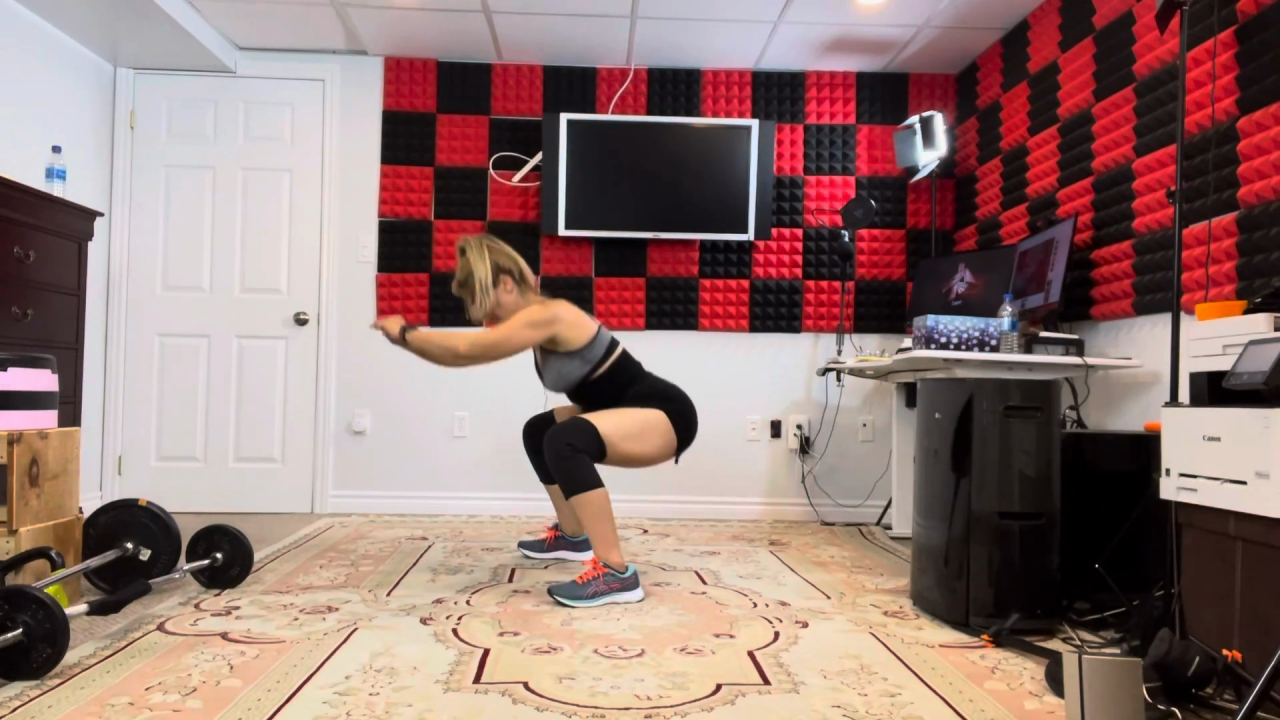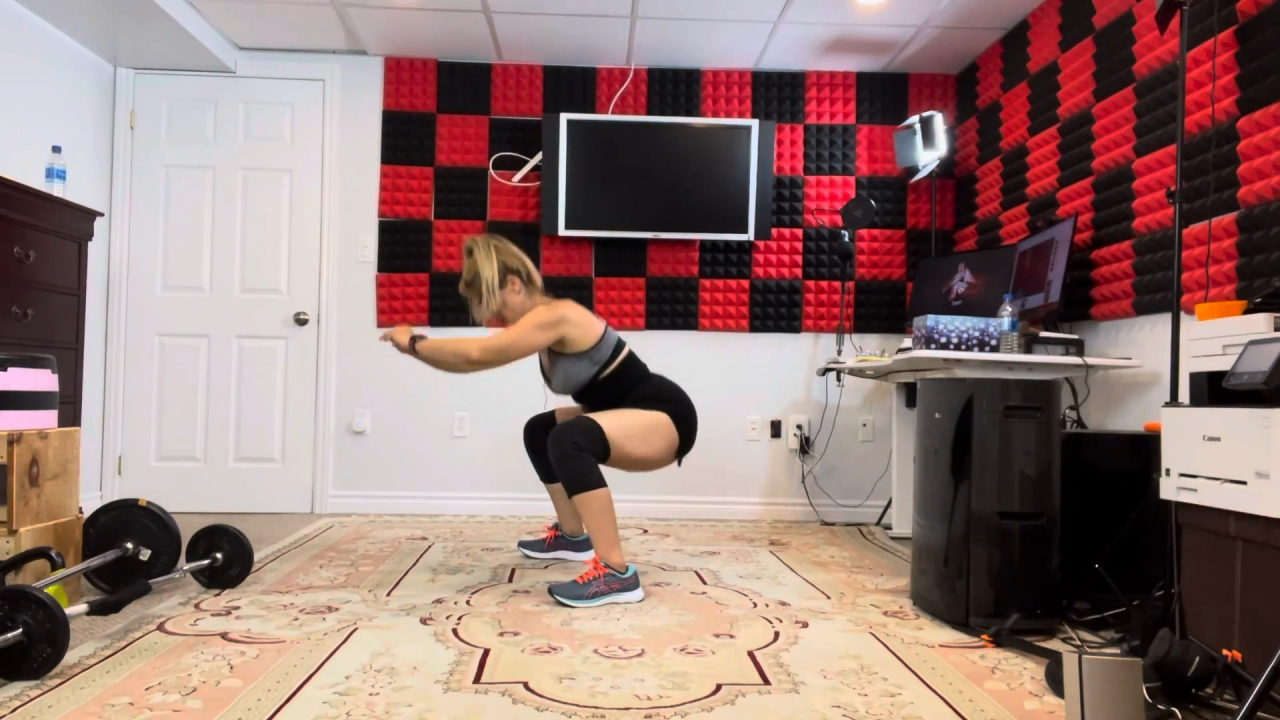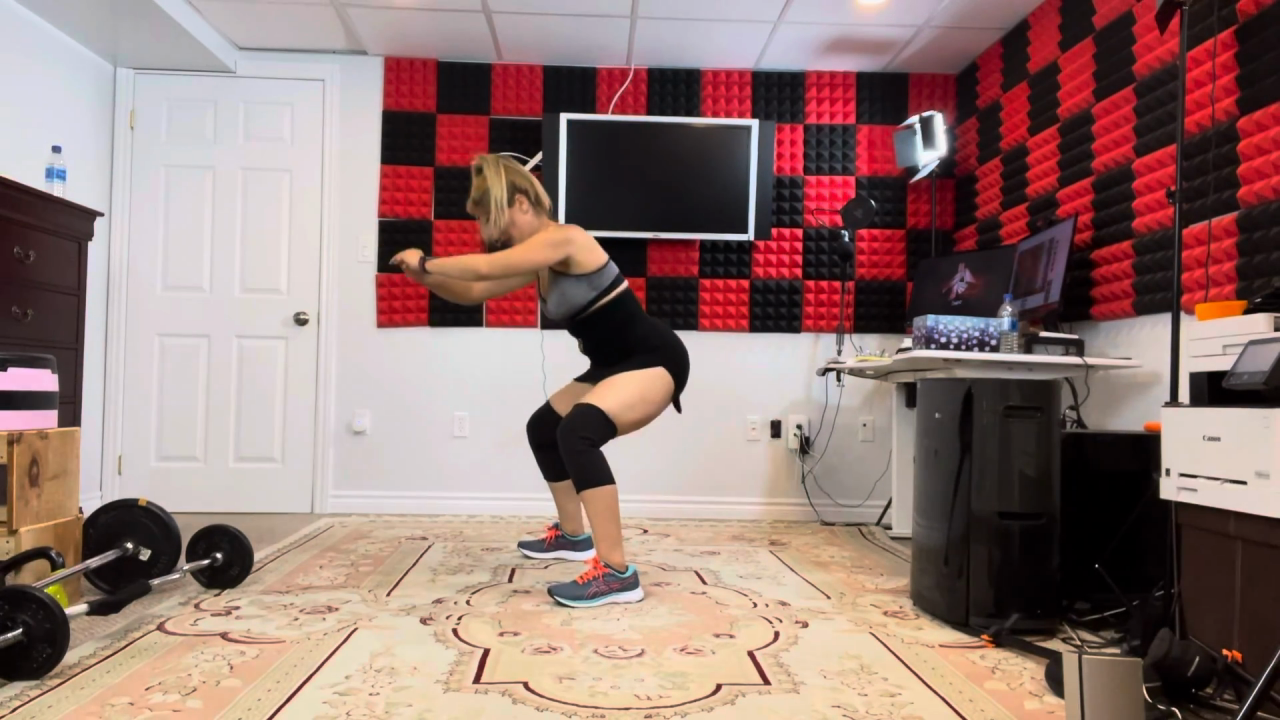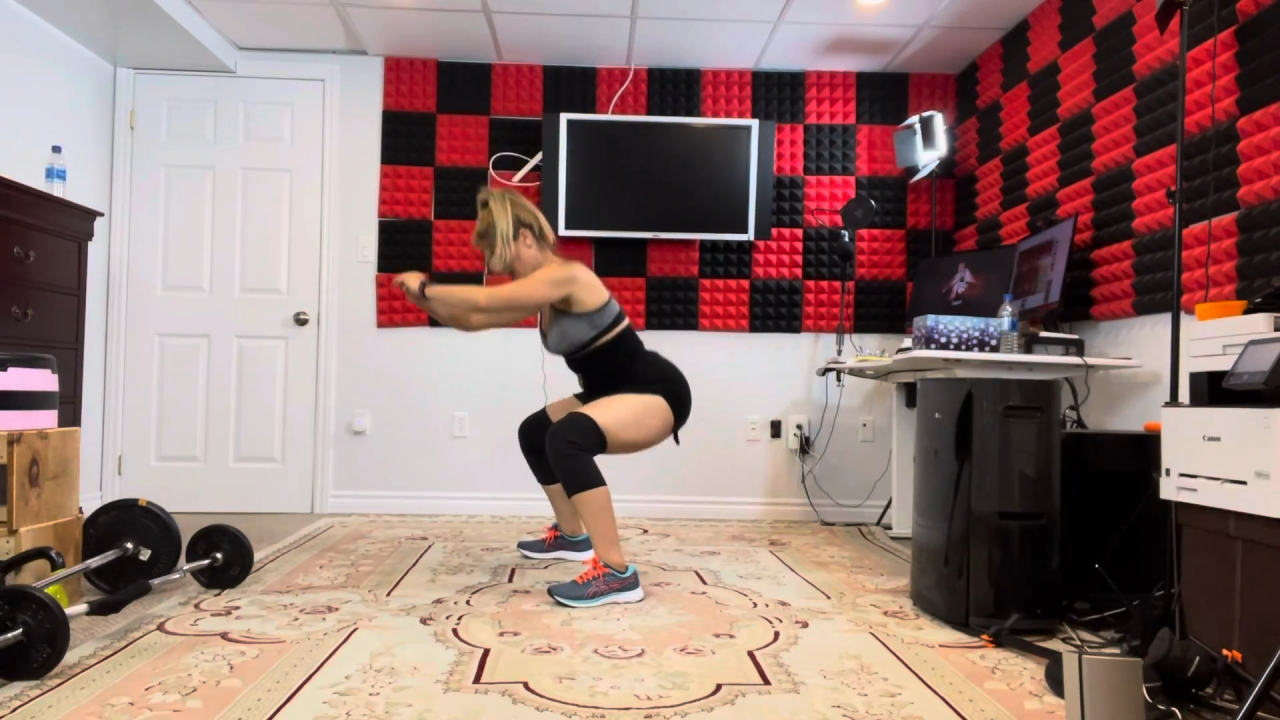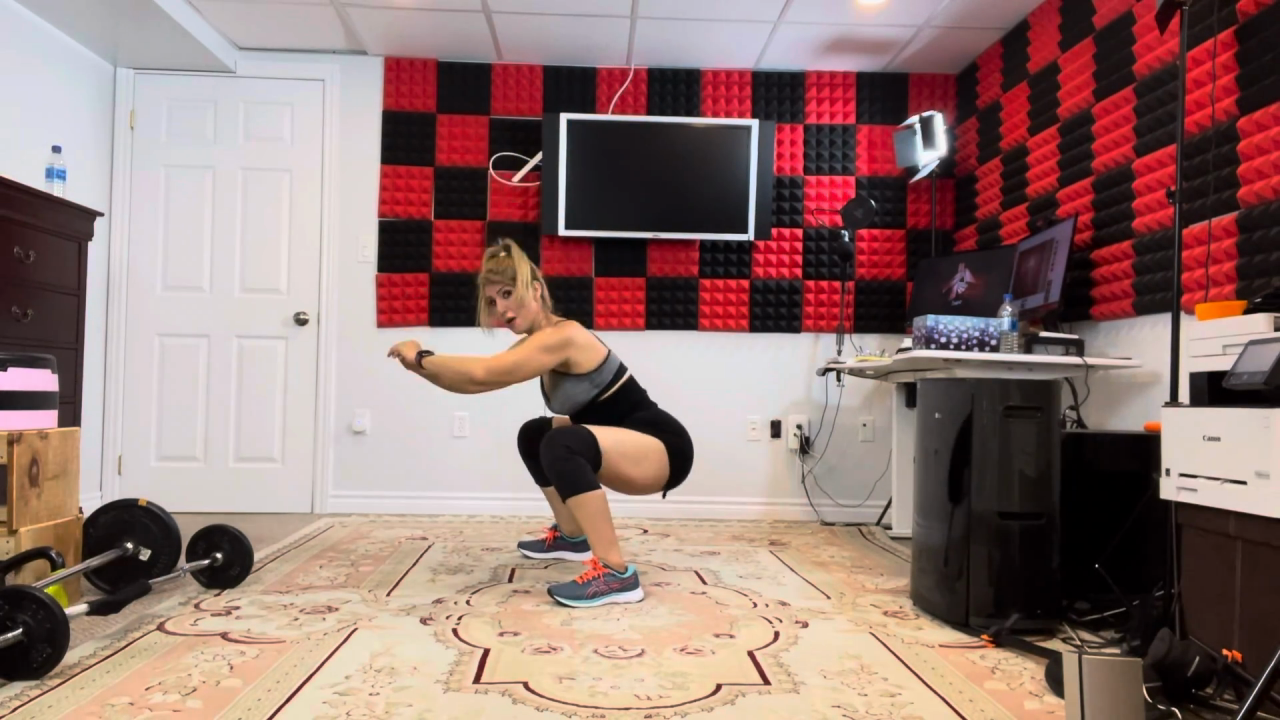
dt=0.3s
person 1, frame 1
left shoulder: (549, 316)
right shoulder: (533, 321)
left elbow: (468, 347)
right elbow: (467, 352)
left wrist: (406, 333)
right wrist: (410, 336)
left hip: (665, 415)
right hip: (633, 415)
left knee: (564, 441)
right knee: (539, 433)
left ankle: (616, 574)
right ankle: (572, 536)
person 1, frame 2
left shoulder: (558, 316)
right shoulder: (540, 323)
left elbow: (478, 355)
right elbow: (474, 357)
left wrist: (414, 343)
right wrist: (417, 344)
left hip: (667, 416)
right hip: (635, 415)
left knee: (568, 441)
right knee: (539, 433)
left ankle: (616, 574)
right ankle: (572, 536)
person 1, frame 3
left shoulder: (565, 238)
right shoulder: (541, 258)
left elbow: (485, 267)
right elbow: (474, 291)
left wrist: (425, 263)
right wrist: (423, 275)
left hip: (655, 359)
right hip: (616, 364)
left knee: (578, 431)
right knee: (543, 428)
left ankle: (616, 571)
right ankle: (572, 535)
person 1, frame 4
left shoulder: (567, 275)
right shoulder: (544, 288)
left elbow: (485, 299)
right elbow: (474, 320)
left wrist: (425, 287)
right wrist: (423, 298)
left hip: (657, 392)
right hip: (620, 390)
left knee: (567, 438)
right knee: (535, 433)
left ankle: (616, 571)
right ankle: (571, 535)
person 1, frame 5
left shoulder: (563, 337)
right shoulder: (540, 343)
left elbow: (483, 376)
right elbow: (476, 381)
left wrist: (421, 359)
right wrist: (421, 362)
left hip: (663, 445)
right hip: (632, 440)
left knee: (561, 445)
right knee: (533, 437)
left ankle: (615, 573)
right ankle: (572, 536)
